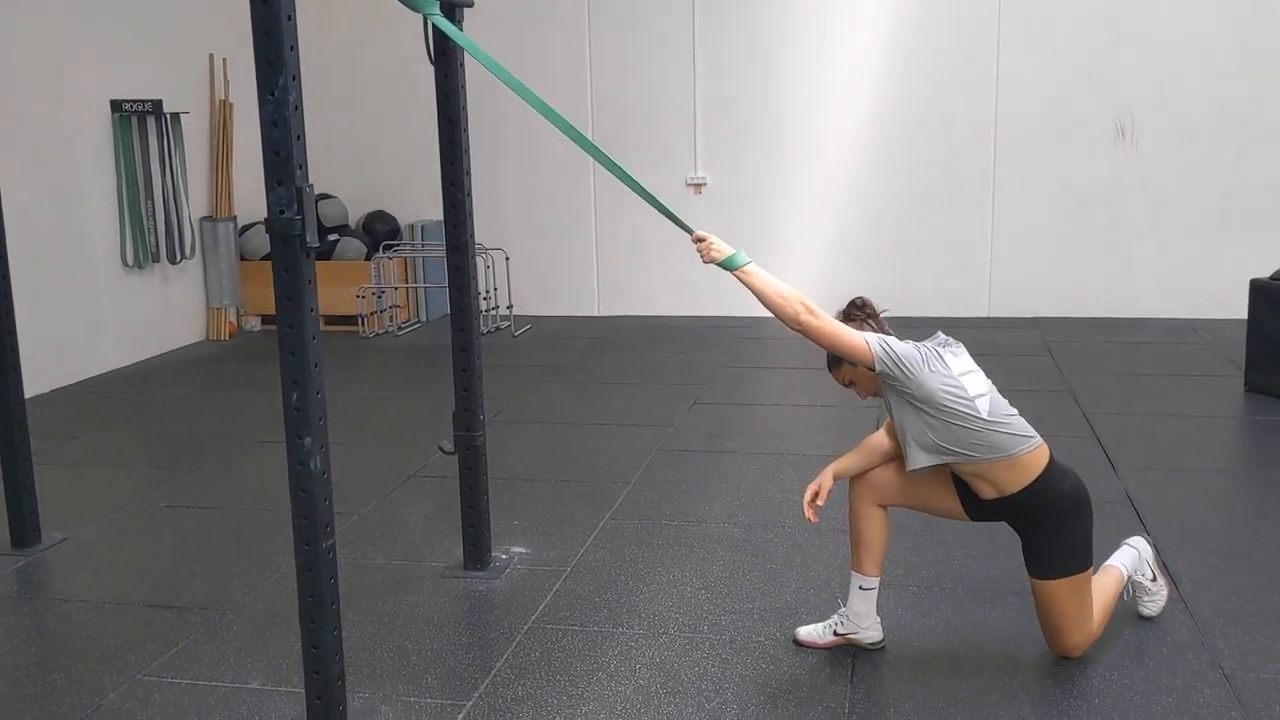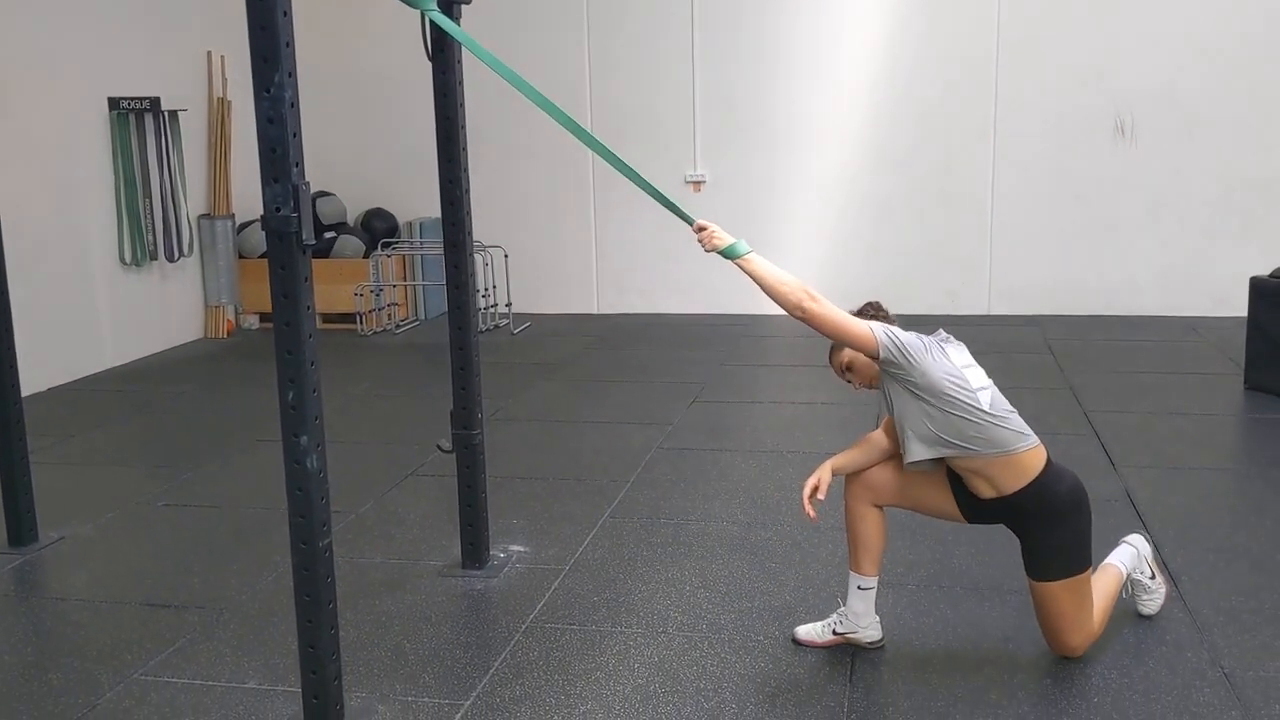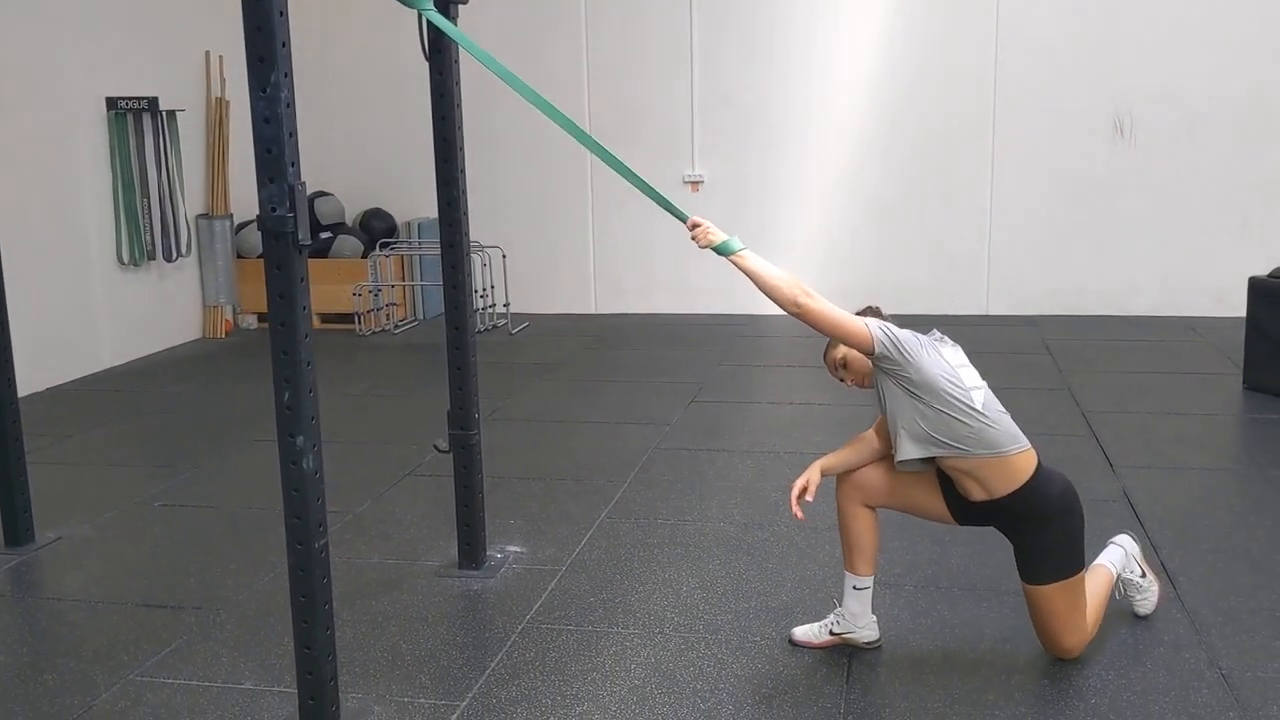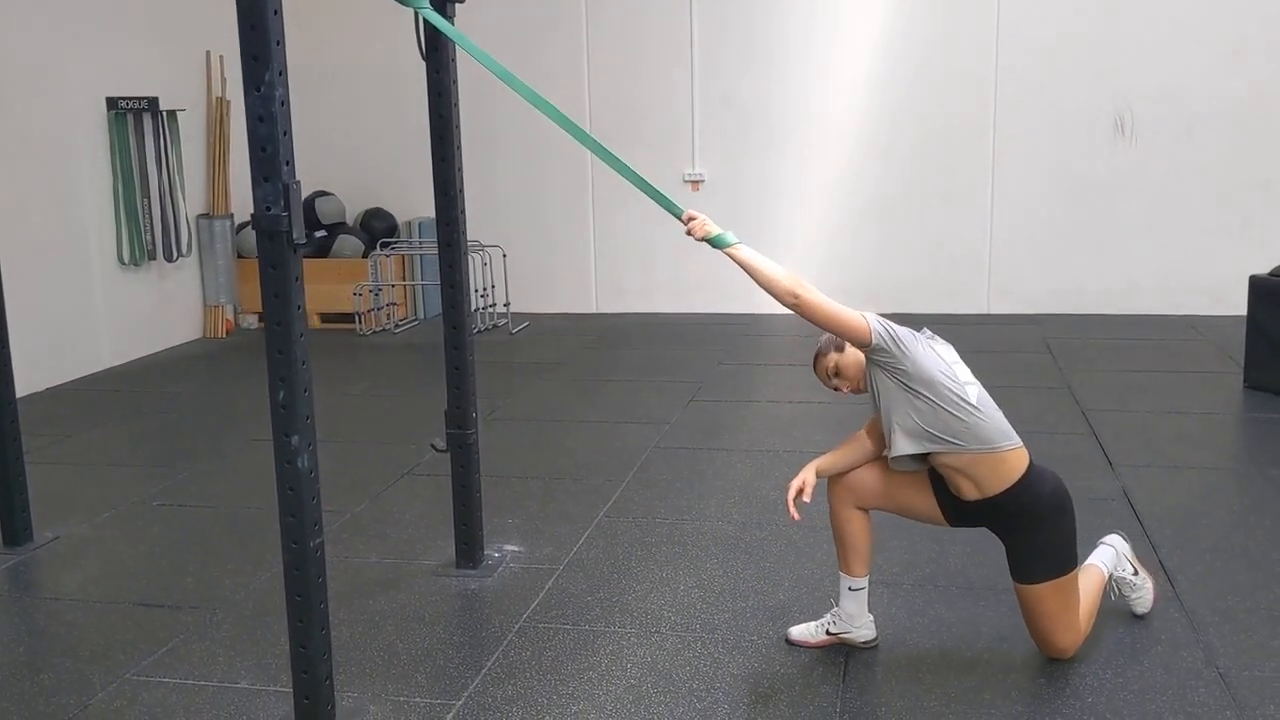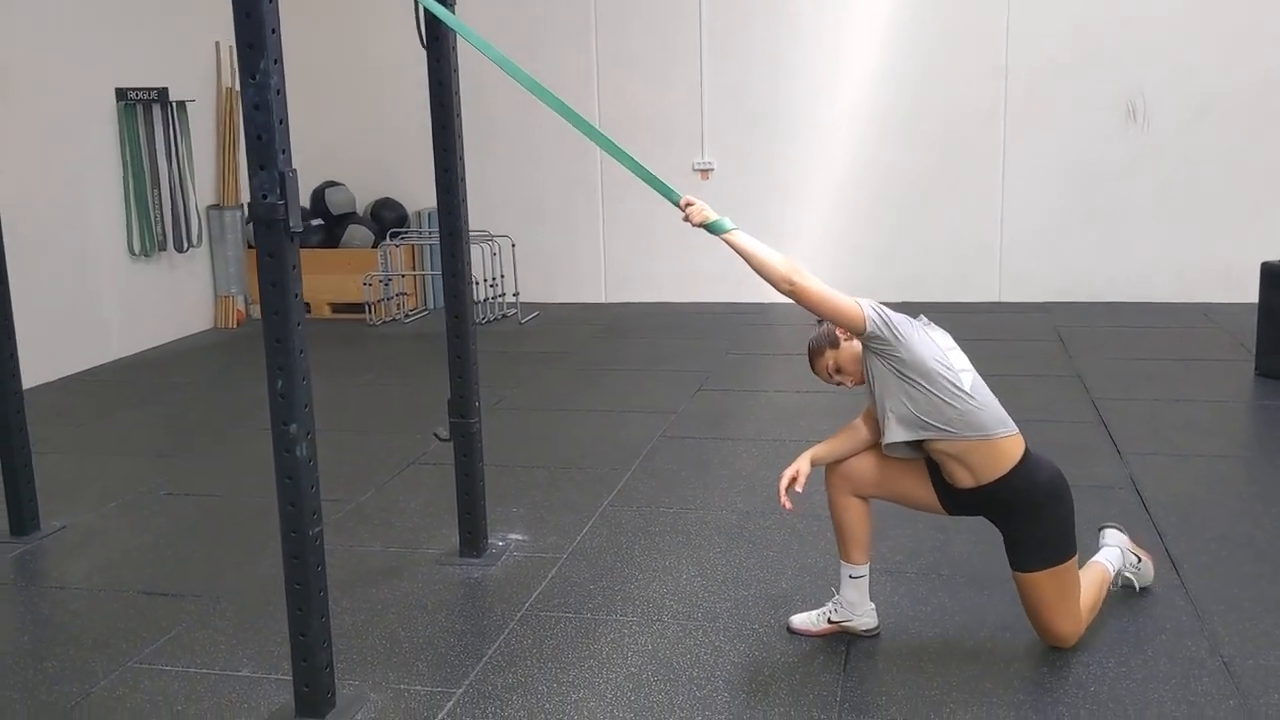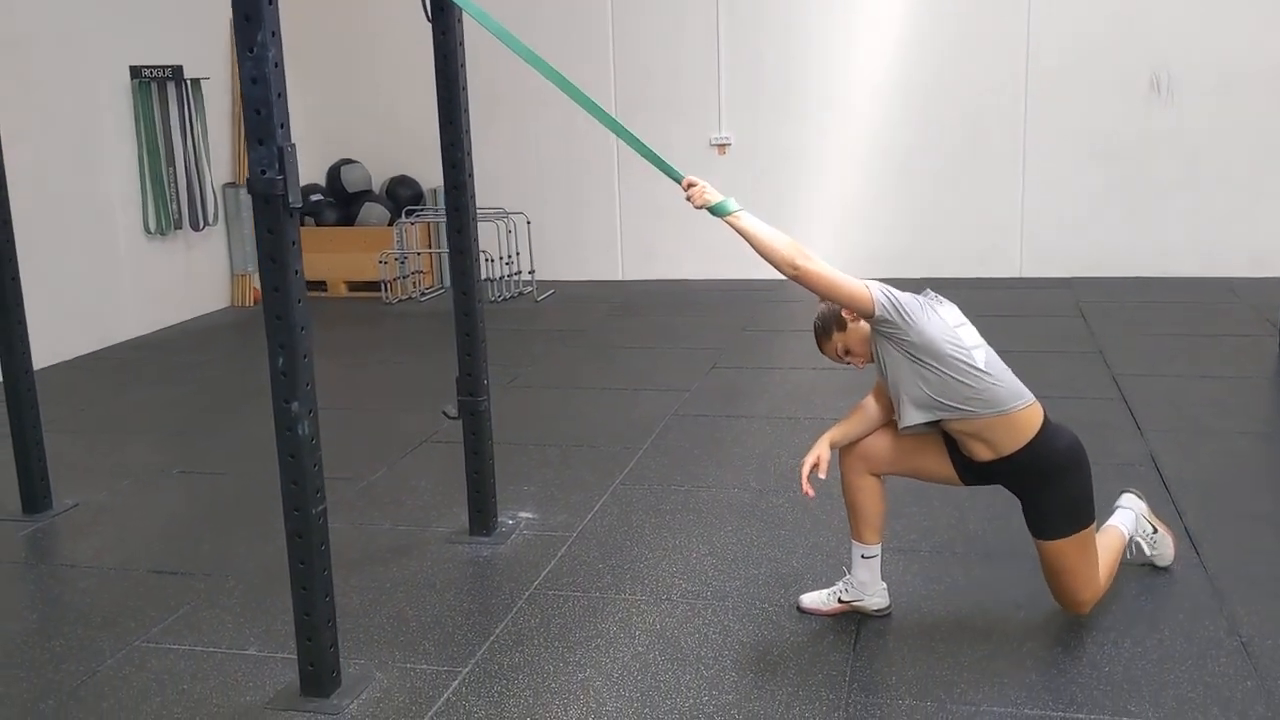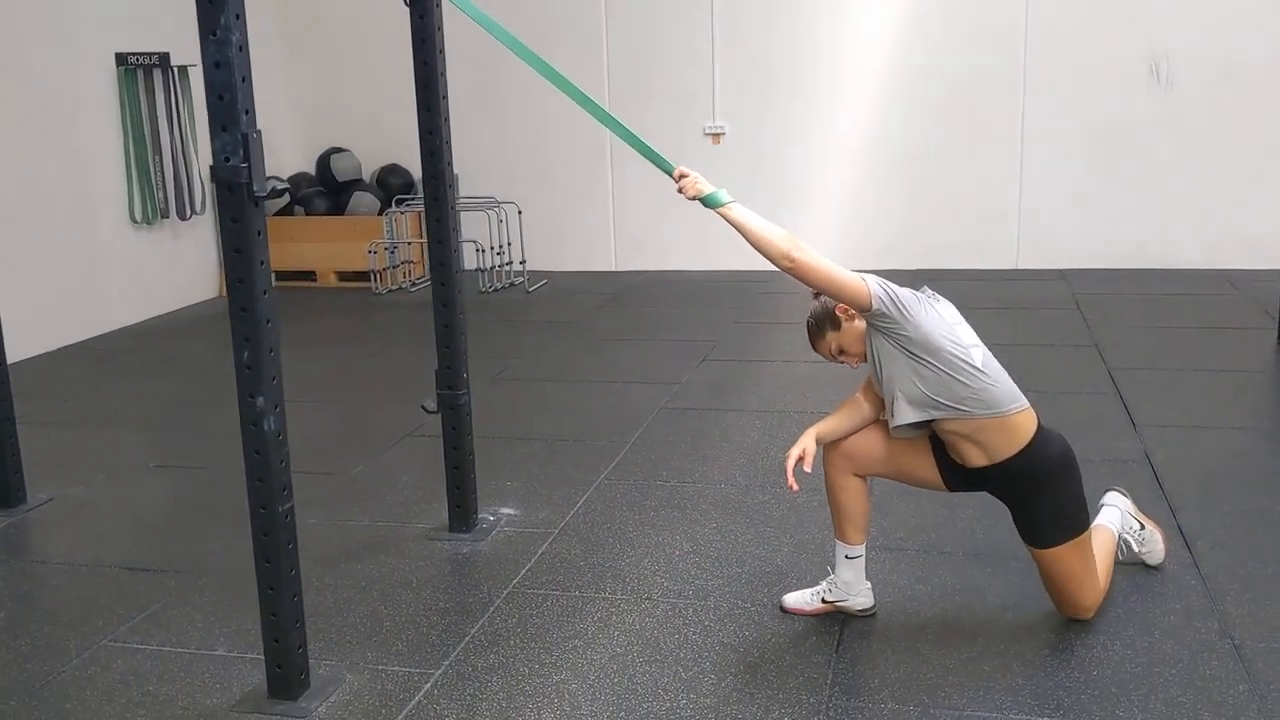
dt=0.3s
person 1, frame 1
left shoulder: (905, 361)
right shoulder: (916, 366)
left elbow: (805, 317)
right elbow: (893, 438)
left wrist: (735, 261)
right wrist: (833, 470)
left hip: (1050, 502)
right hip: (988, 489)
left knee: (1071, 644)
right knee: (869, 483)
left ankle: (1129, 561)
right ankle: (860, 622)
person 1, frame 2
left shoulder: (909, 352)
right shoulder: (905, 376)
left elbow: (806, 305)
right elbow: (889, 437)
left wrist: (735, 249)
right wrist: (831, 465)
left hip: (1047, 503)
right hip: (984, 490)
left knee: (1071, 644)
right knee: (863, 483)
left ankle: (1128, 559)
right ankle: (859, 621)
person 1, frame 3
left shoulder: (903, 350)
right shoulder: (898, 378)
left elbow: (800, 301)
right elbow: (880, 439)
left wrist: (728, 246)
right wrist: (820, 466)
left hip: (1039, 506)
right hip: (971, 491)
left knee: (1066, 646)
right knee: (854, 482)
left ankle: (1118, 560)
right ankle: (856, 621)
person 1, frame 4
left shoulder: (897, 348)
right shoulder: (891, 377)
left elbow: (798, 296)
right elbow: (873, 440)
left wrist: (724, 240)
right wrist: (815, 468)
left hip: (1030, 506)
right hip: (964, 493)
left knee: (1060, 646)
right knee: (846, 485)
left ankle: (1109, 560)
right ankle: (852, 621)
person 1, frame 5
left shoulder: (891, 336)
right shoulder: (886, 364)
left elbow: (794, 282)
right elbow: (870, 426)
left wrist: (722, 226)
right wrist: (811, 457)
left hip: (1027, 493)
right hip: (963, 481)
left knee: (1062, 633)
right knee: (844, 473)
left ankle: (1113, 556)
right ankle: (854, 610)
person 1, frame 6
left shoulder: (900, 314)
right shoulder: (895, 338)
left elbow: (798, 264)
right elbow: (882, 403)
left wrist: (724, 207)
right wrist: (828, 440)
left hip: (1046, 461)
right hip: (978, 451)
left knee: (1079, 601)
right knee: (858, 452)
left ankle: (1128, 520)
right ankle: (865, 588)
person 1, frame 7
left shoulder: (896, 310)
right shoulder: (885, 337)
left elbow: (792, 257)
right elbow: (870, 402)
left wrist: (717, 199)
right wrist: (813, 434)
left hip: (1035, 467)
right hip: (964, 458)
left knee: (1080, 606)
right knee: (842, 453)
left ankle: (1115, 519)
right ankle: (850, 589)
